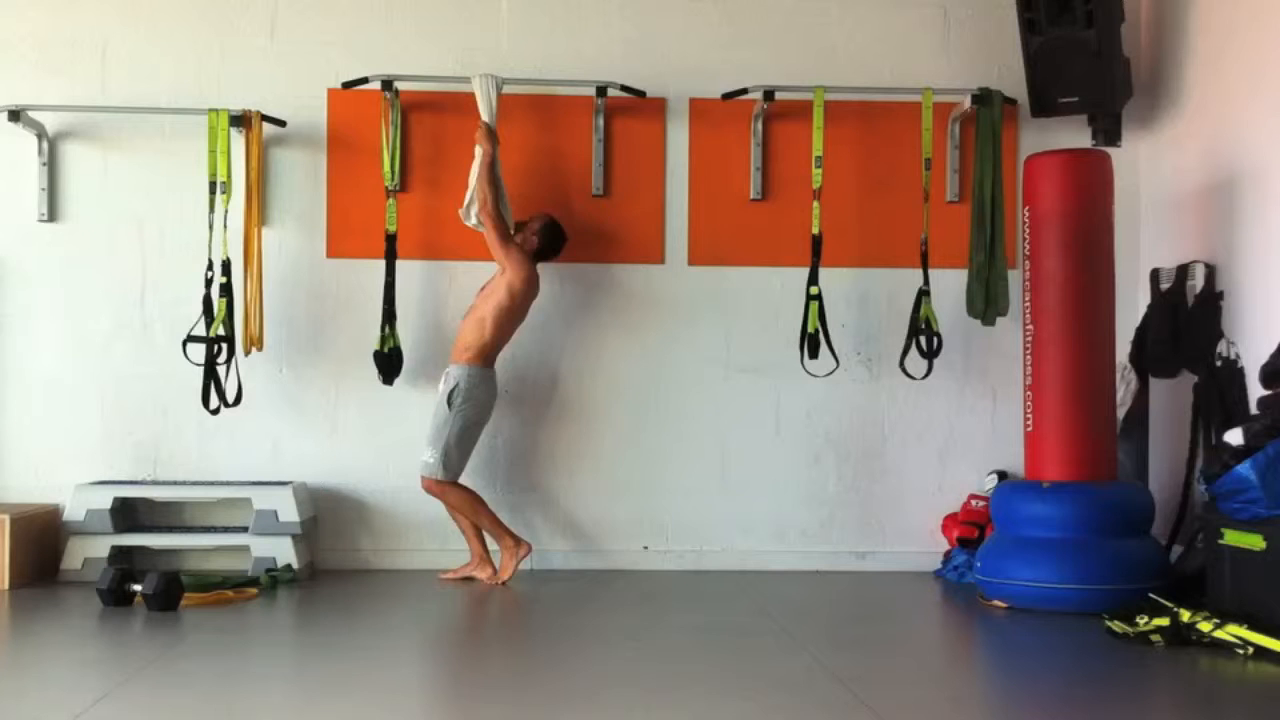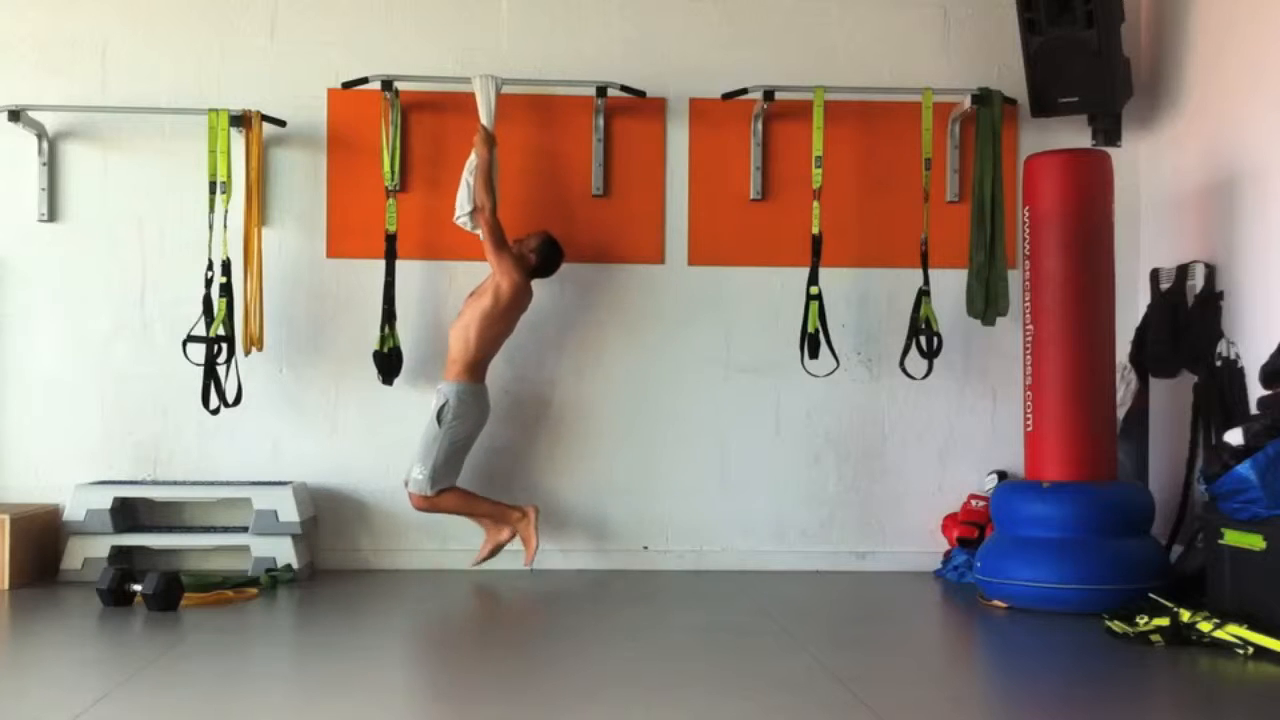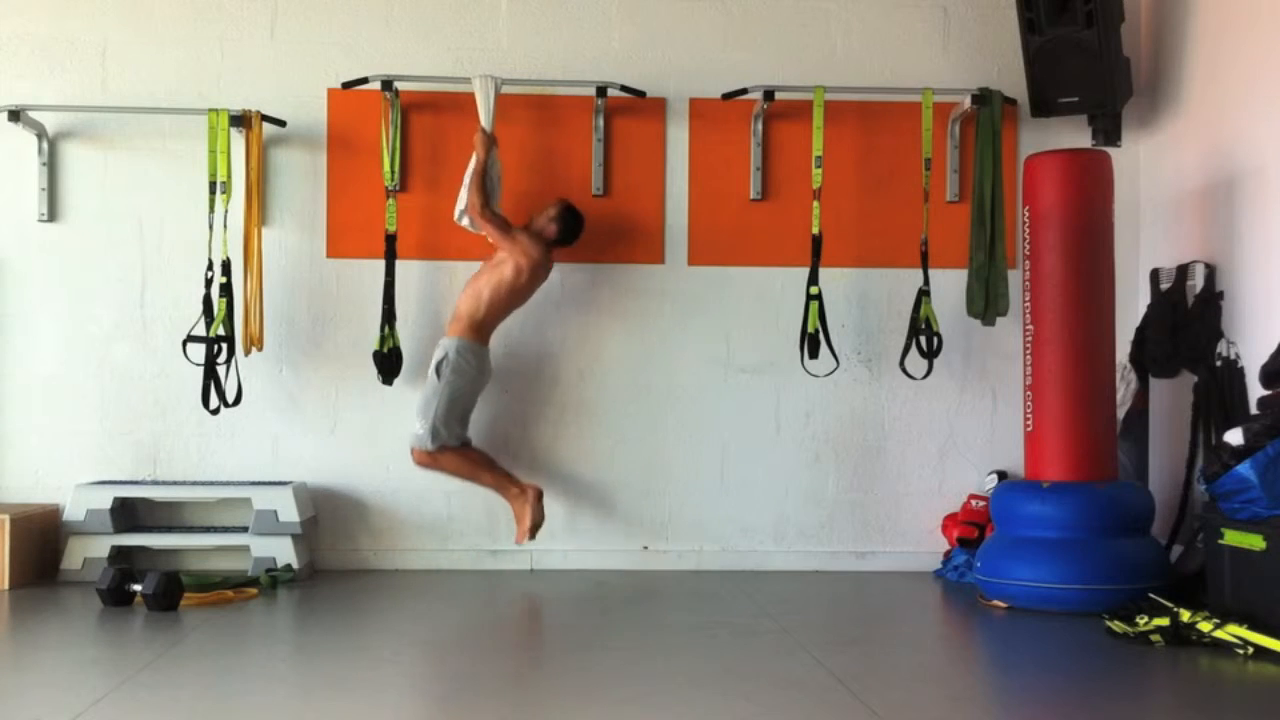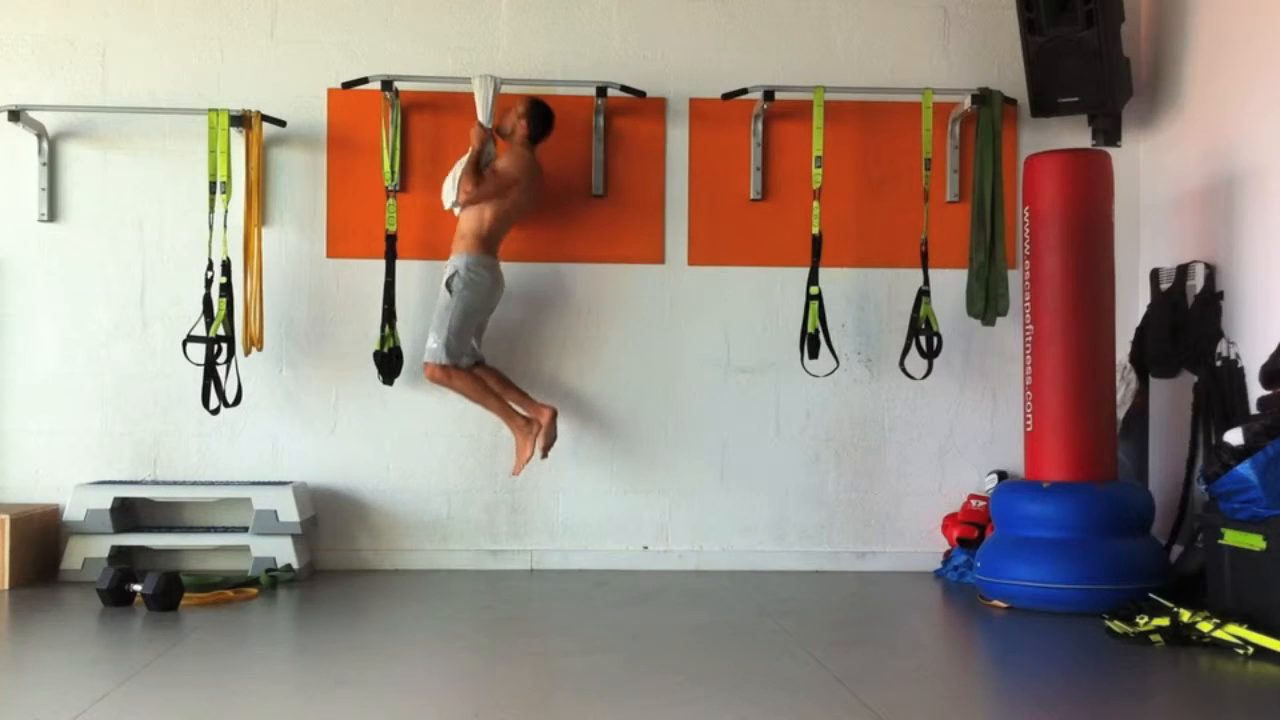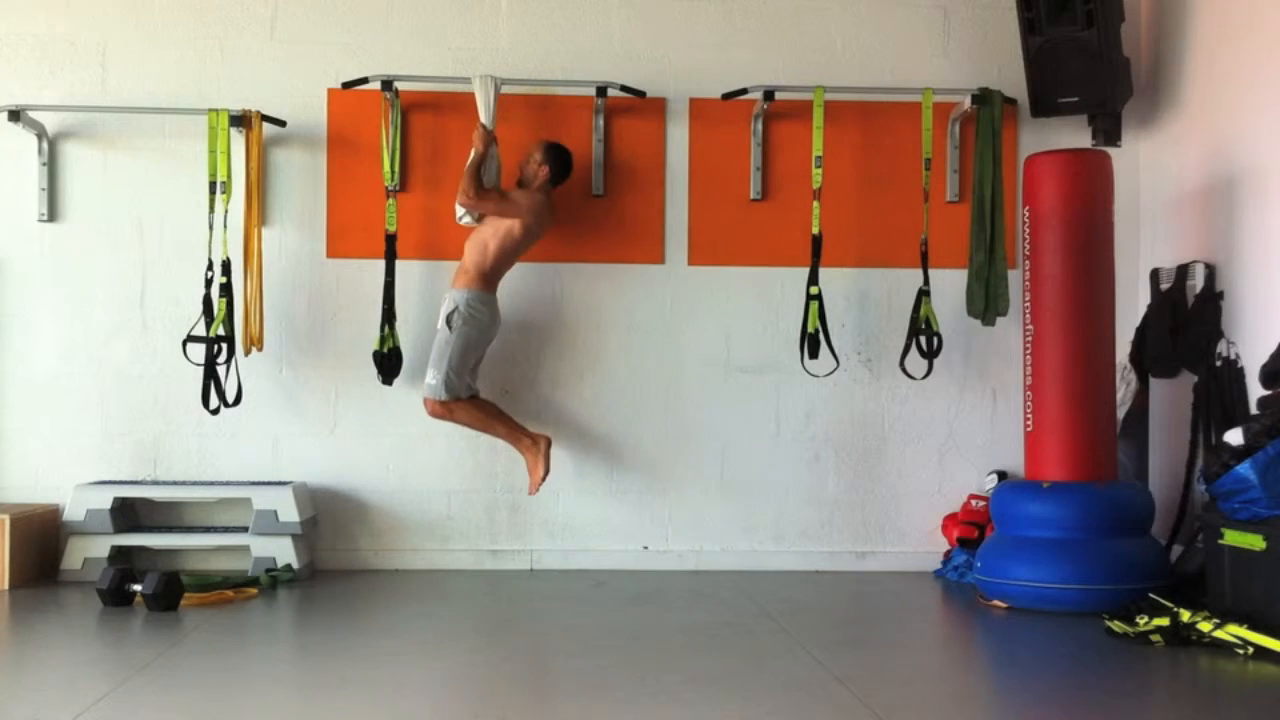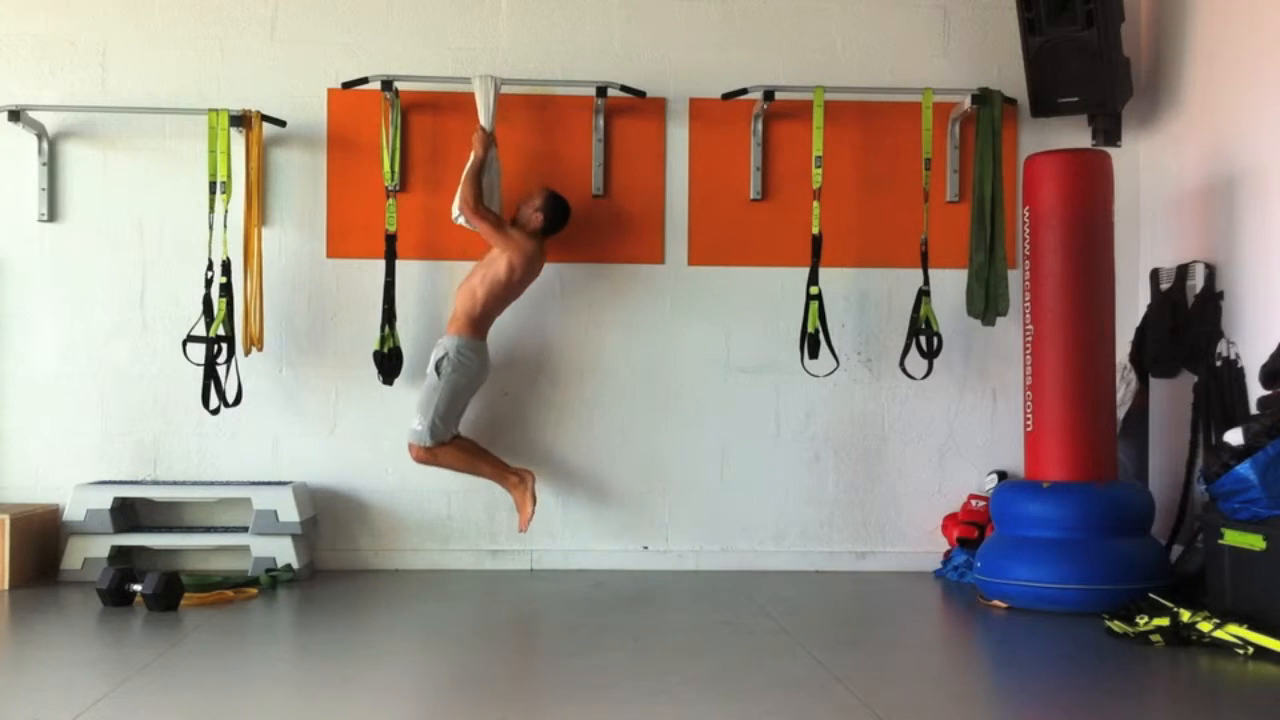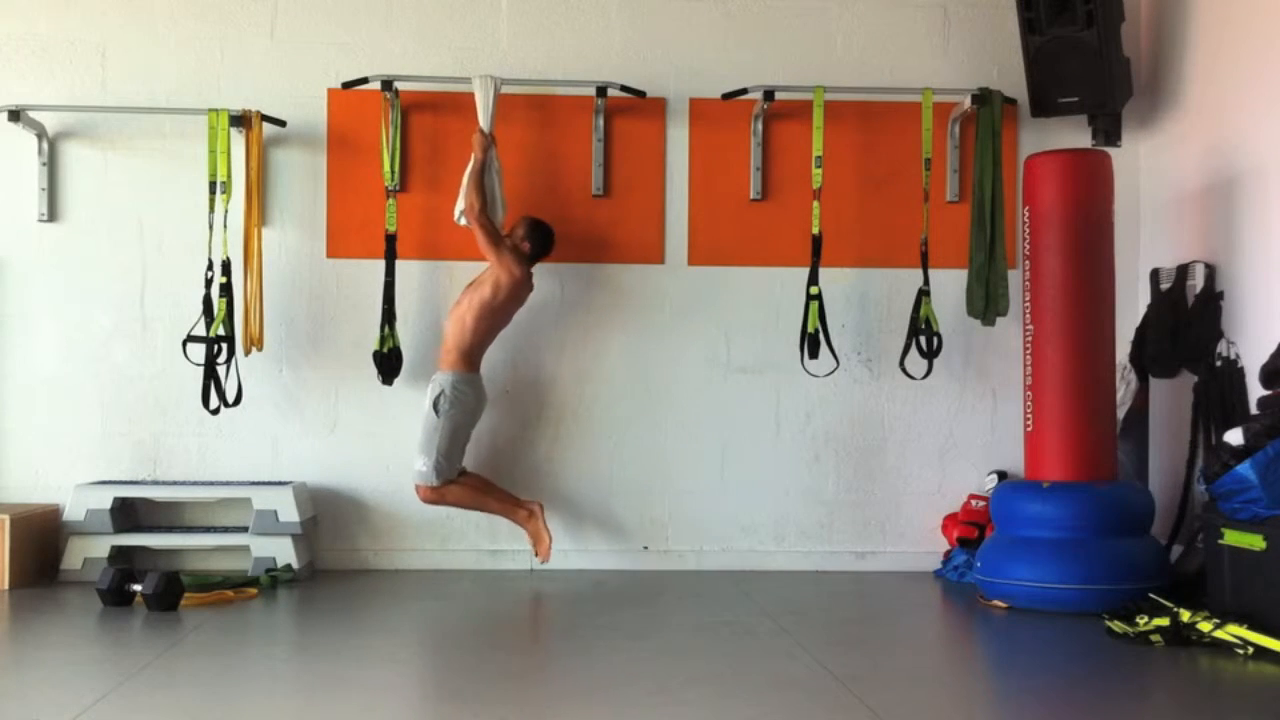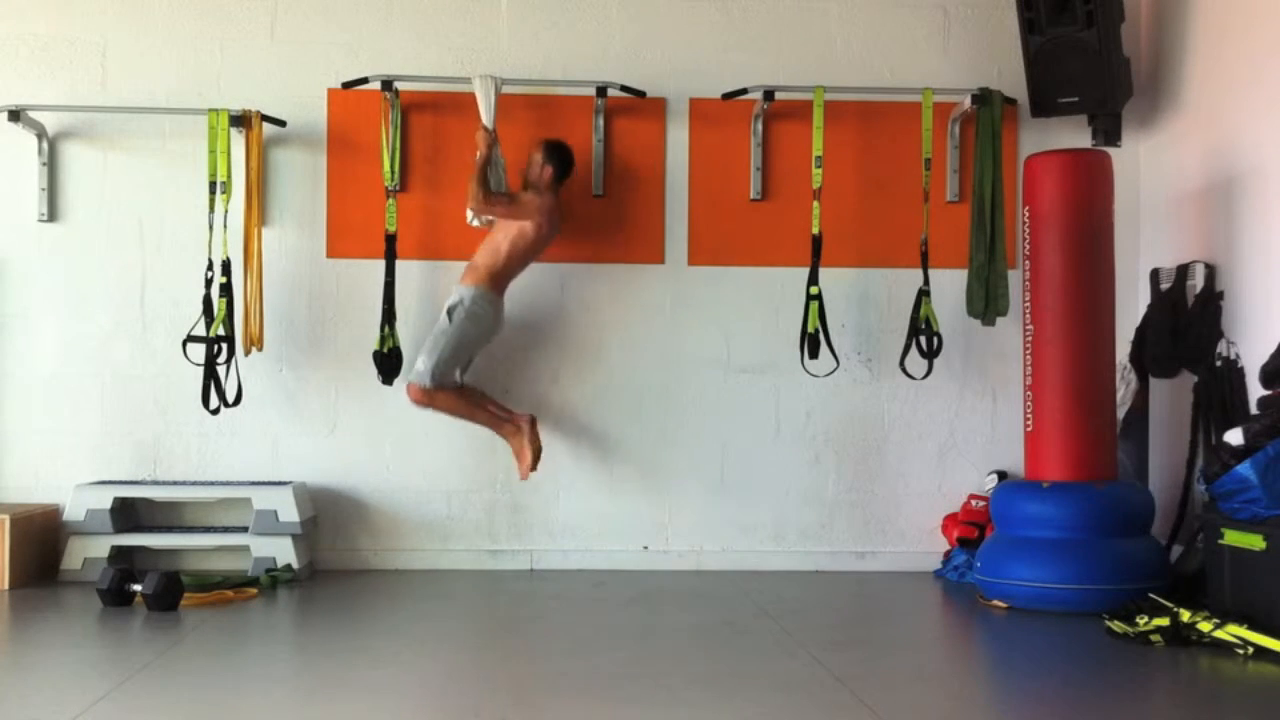
dt=0.5s
person 1, frame 1
left shoulder: (521, 268)
right shoulder: (514, 272)
left elbow: (489, 215)
right elbow: (491, 217)
left wrist: (488, 150)
right wrist: (487, 153)
left hip: (468, 381)
right hip: (465, 379)
left knee: (437, 480)
right knee: (442, 479)
left ankle: (510, 543)
right ankle: (482, 561)
person 1, frame 2
left shoulder: (510, 279)
right shoulder: (513, 286)
left elbow: (487, 214)
right elbow: (486, 217)
left wrist: (484, 154)
right wrist: (485, 157)
left hip: (459, 396)
right hip: (461, 394)
left knee: (423, 494)
right knee: (433, 485)
left ankle: (515, 515)
right ankle: (500, 525)
person 1, frame 3
left shoulder: (532, 251)
right shoulder: (529, 254)
left elbow: (478, 210)
right elbow: (488, 216)
left wrist: (482, 154)
right wrist: (487, 159)
left hip: (458, 352)
right hip: (468, 352)
left knee: (426, 452)
right knee: (450, 444)
left ankle: (516, 491)
right ankle: (519, 488)
person 1, frame 4
left shoulder: (519, 161)
right shoulder: (520, 165)
left elbow: (467, 193)
right elbow: (481, 194)
left wrist: (477, 147)
right wrist: (480, 148)
left hip: (470, 269)
right hip: (481, 272)
left knee: (438, 367)
right knee: (467, 364)
left ankle: (519, 423)
right ankle: (538, 411)
person 1, frame 5
left shoulder: (532, 202)
right shoulder: (526, 206)
left elbow: (467, 197)
right elbow: (480, 199)
left wrist: (480, 149)
right wrist: (486, 152)
left hip: (468, 304)
right hip: (474, 304)
left knee: (439, 402)
right knee: (461, 397)
left ankle: (528, 443)
right ankle: (531, 441)
person 1, frame 6
left shoulder: (522, 247)
right shoulder: (522, 248)
left elbow: (469, 206)
right elbow: (480, 211)
left wrist: (479, 154)
right wrist: (486, 156)
left hip: (459, 350)
right hip: (465, 349)
left knee: (423, 448)
right knee: (442, 438)
left ankle: (514, 480)
right ankle: (515, 478)
person 1, frame 7
left shoulder: (512, 270)
right shoulder: (514, 276)
left elbow: (476, 213)
right elbow: (483, 217)
left wrist: (480, 156)
right wrist: (485, 160)
left hip: (454, 385)
right hip: (460, 382)
left knee: (430, 488)
right knee: (446, 477)
left ankle: (523, 514)
right ankle: (521, 509)
person 1, frame 8
left shoulder: (542, 204)
right shoulder: (538, 212)
left elbow: (477, 200)
right elbow: (493, 203)
left wrist: (484, 152)
right wrist: (489, 154)
left hip: (473, 304)
right hip: (482, 306)
left knee: (420, 389)
right knee: (444, 386)
left ankle: (511, 428)
right ankle: (516, 421)
